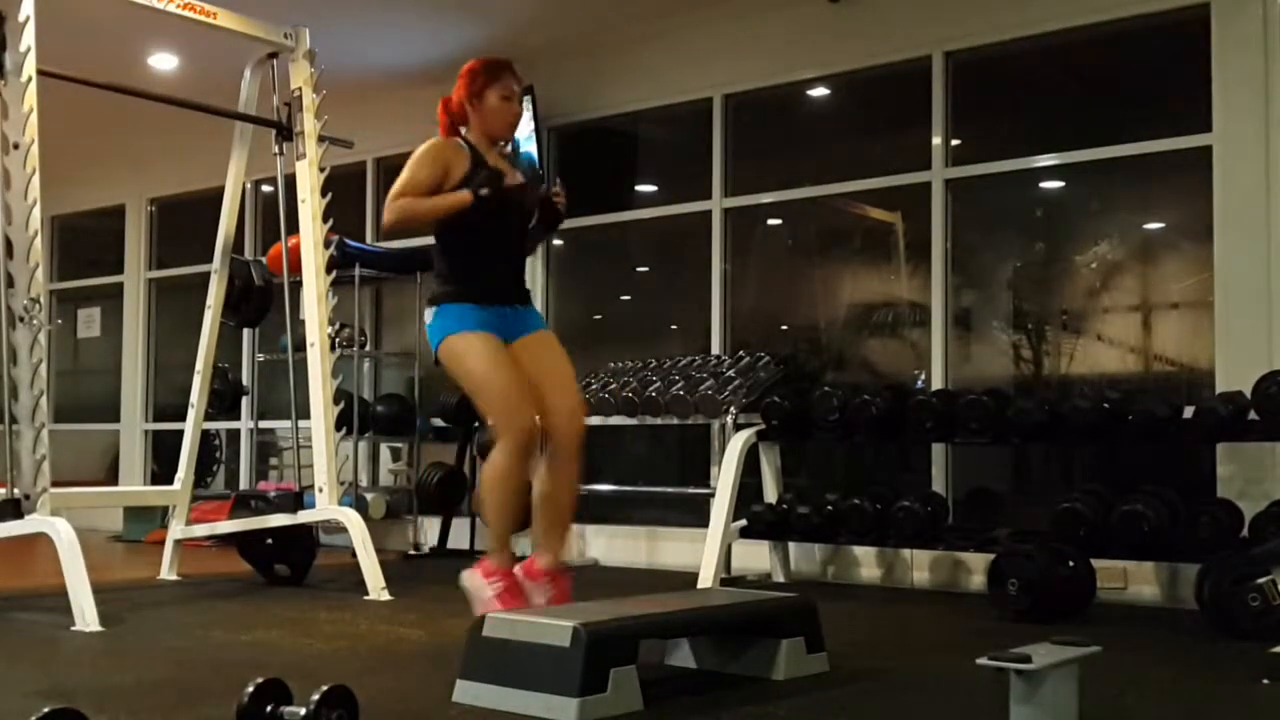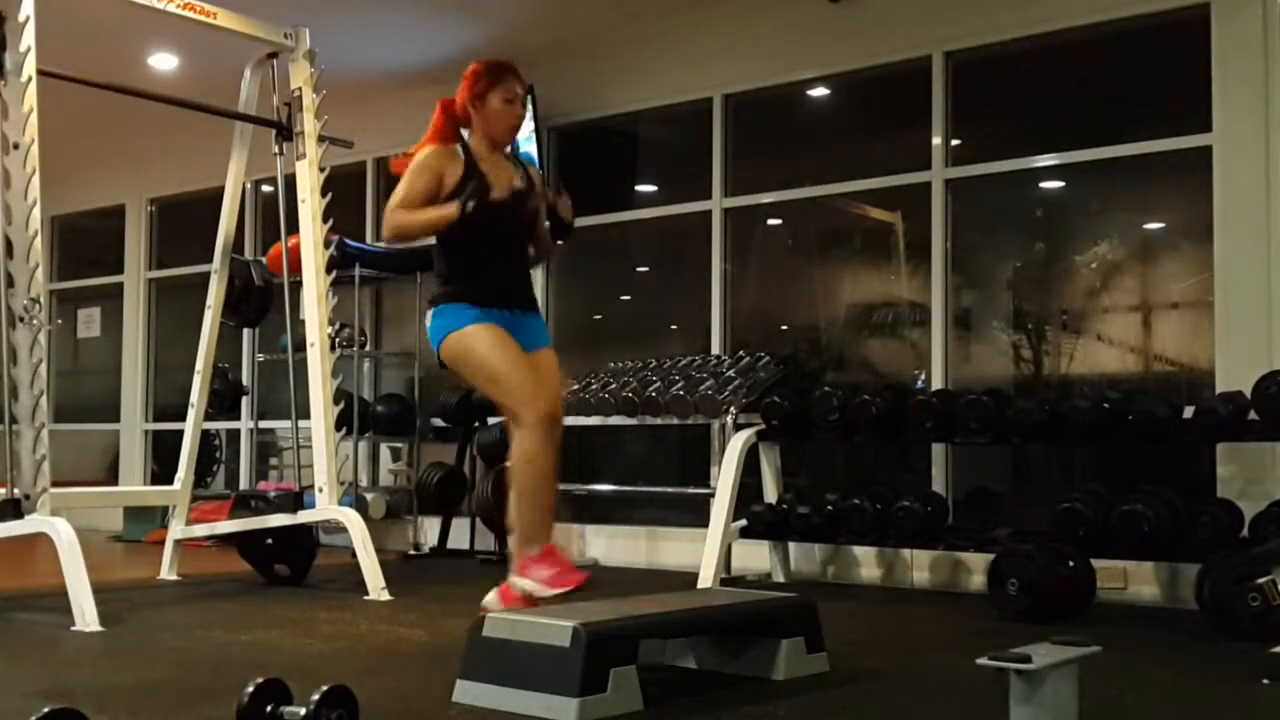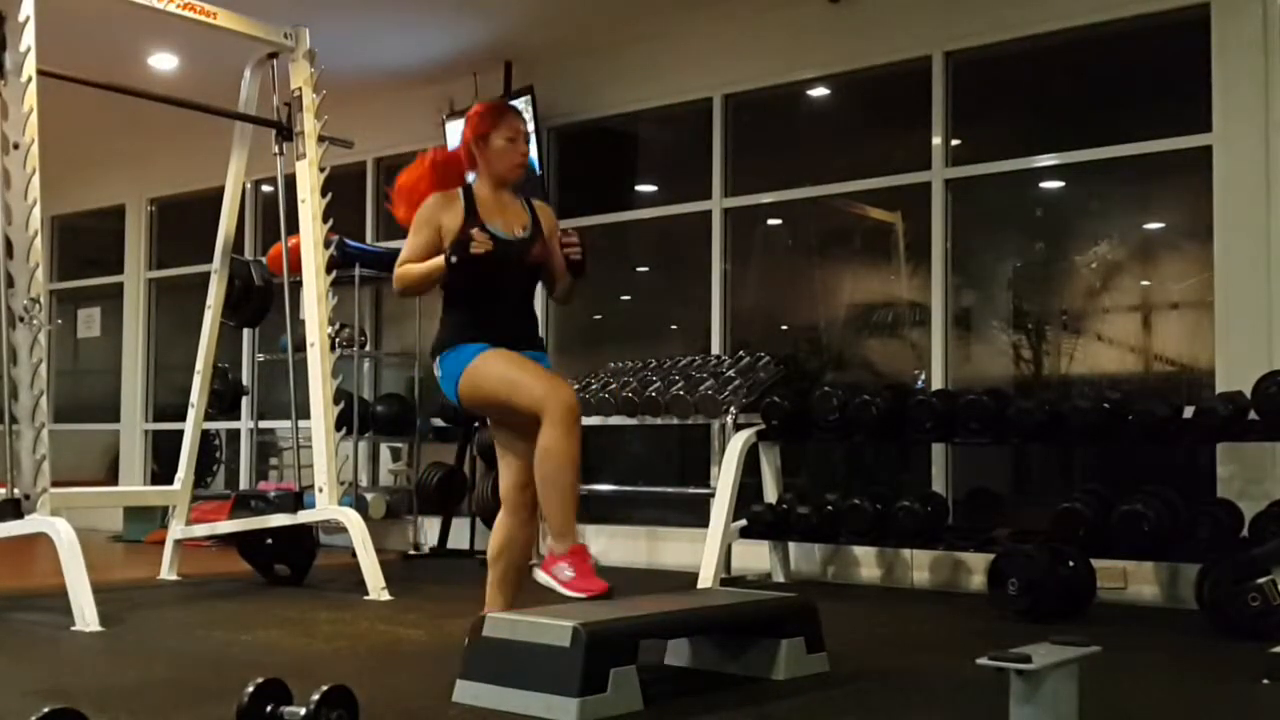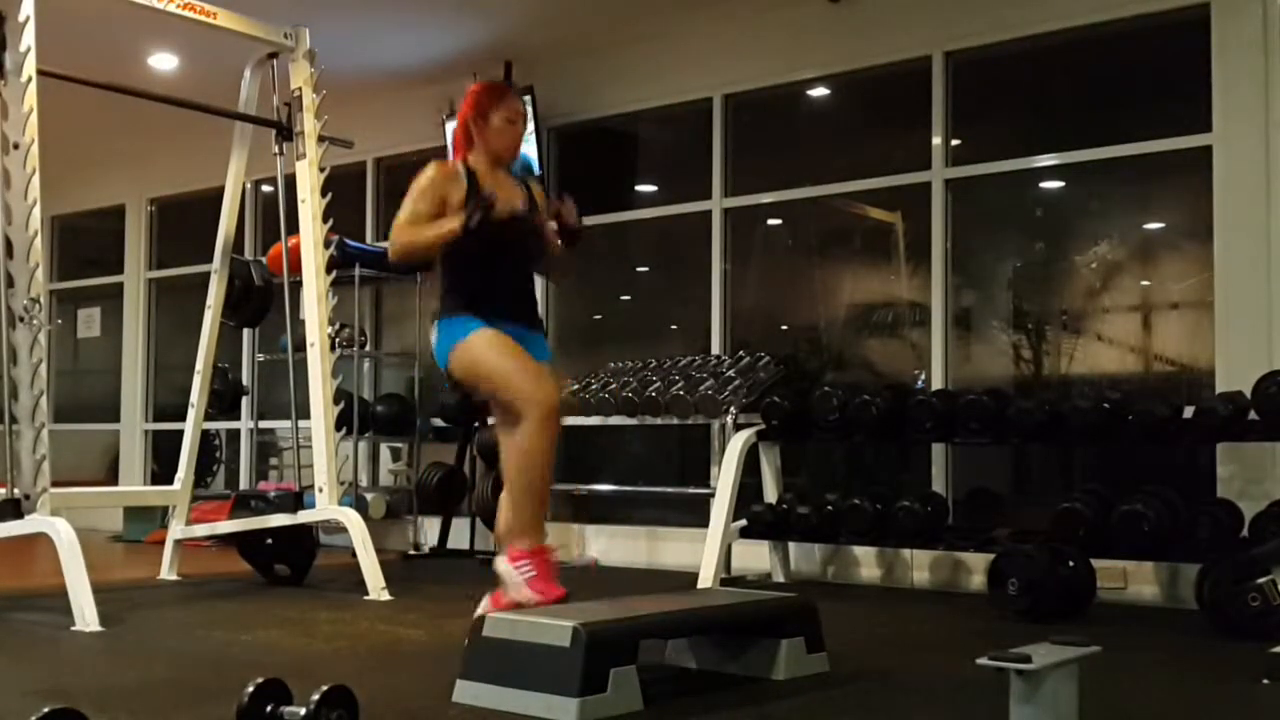
dt=0.1s
person 1, frame 1
left shoulder: (511, 169)
right shoulder: (442, 153)
right elbow: (393, 215)
left wrist: (545, 220)
right wrist: (474, 196)
left hip: (516, 312)
right hip: (461, 313)
left knee: (568, 423)
right knee: (517, 431)
left ankle: (547, 565)
right ankle: (496, 567)
person 1, frame 2
left shoulder: (525, 175)
right shoulder: (440, 158)
right elbow: (391, 229)
left wrist: (557, 225)
right wrist: (463, 208)
left hip: (521, 316)
right hip: (461, 314)
left knee: (542, 438)
right knee: (540, 409)
left ankle: (513, 592)
right ankle: (532, 557)
person 1, frame 3
left shoulder: (539, 214)
right shoulder: (444, 204)
left elbow: (560, 293)
right elbow: (401, 279)
left wrist: (571, 266)
right wrist: (452, 259)
left hip: (525, 352)
right hip: (467, 352)
left knee: (521, 499)
right knee: (562, 402)
right ankle: (565, 552)
person 1, frame 4
left shoulder: (528, 188)
right shoulder: (444, 177)
left elbow: (544, 267)
right elbow: (400, 247)
left wrist: (562, 235)
right wrist: (466, 223)
left hip: (525, 328)
right hip: (468, 327)
left knee: (534, 440)
right knee: (539, 403)
left ankle: (506, 599)
right ankle: (525, 551)
